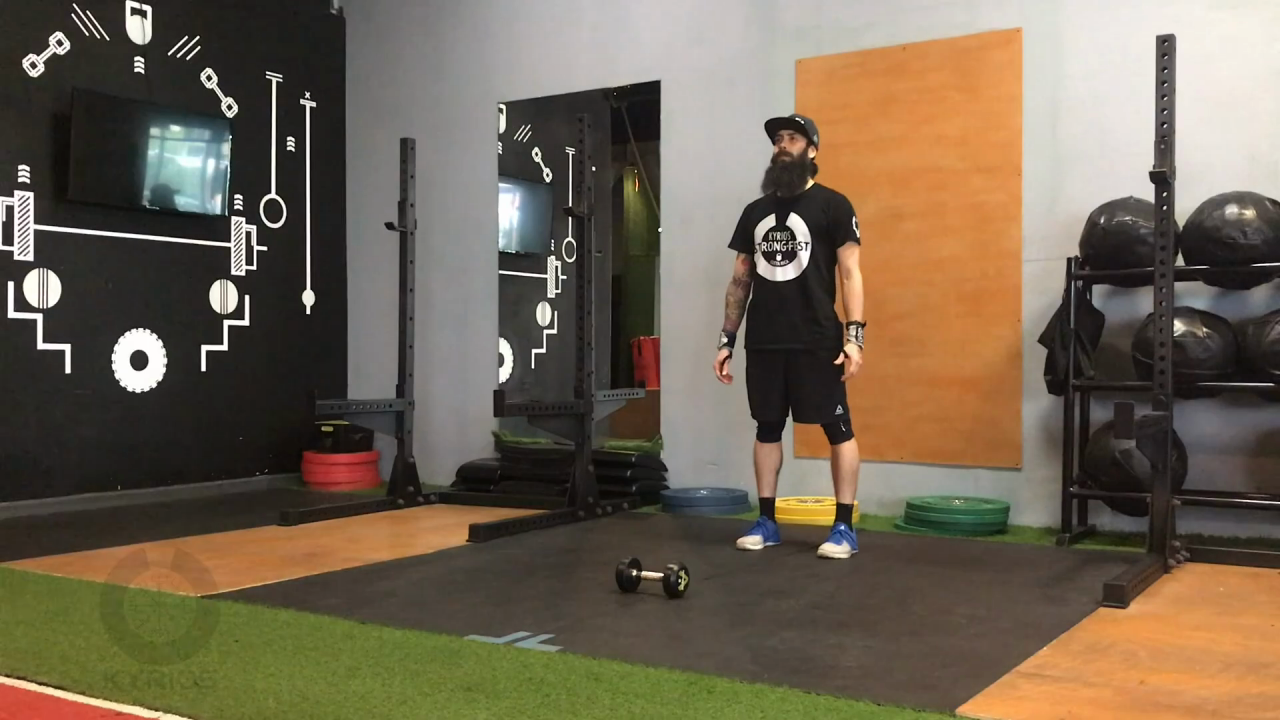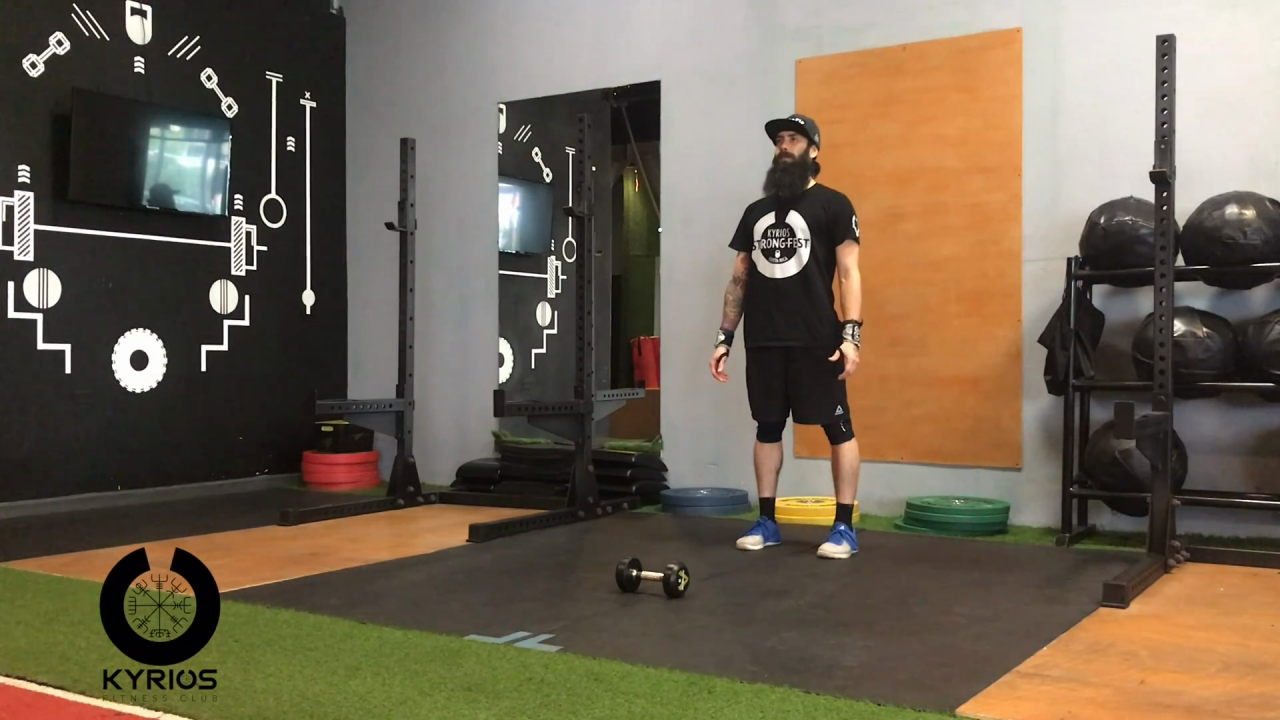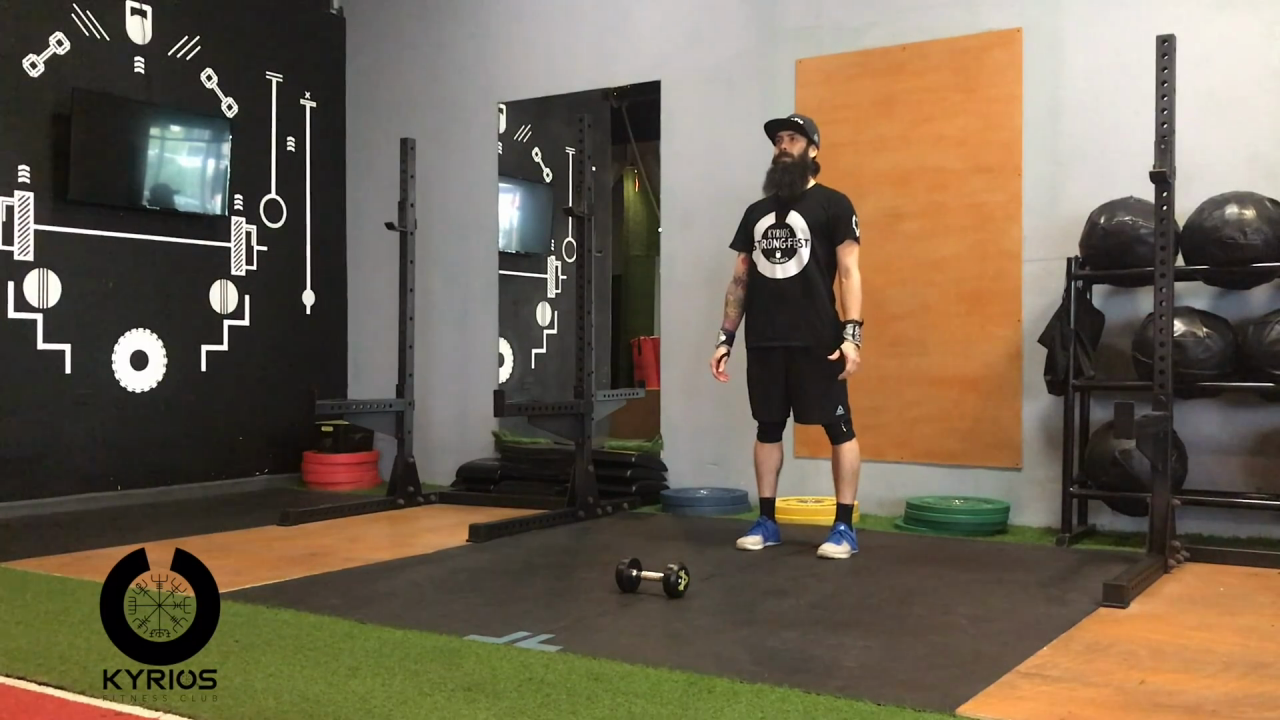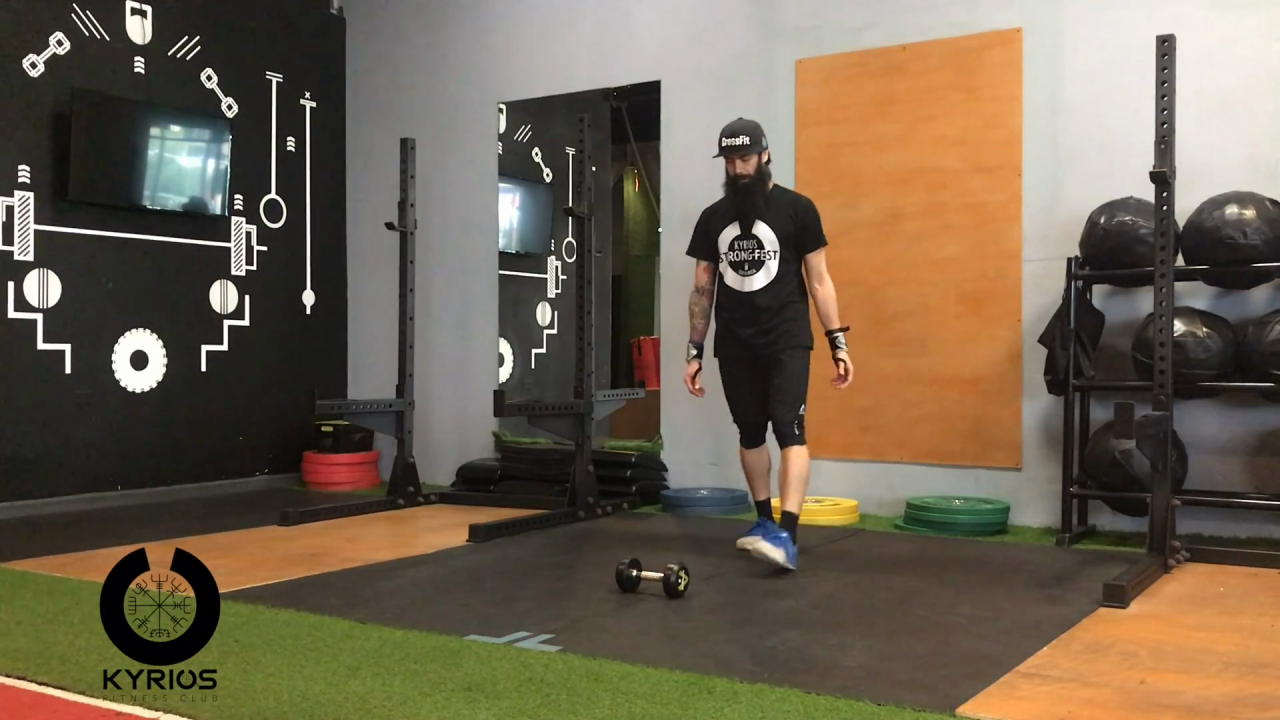
dt=1s
person 1, frame 1
left shoulder: (831, 205)
right shoulder: (755, 212)
left elbow: (849, 273)
right elbow: (740, 280)
left wrist: (854, 336)
right wrist: (726, 340)
left hip: (816, 340)
right hip: (763, 341)
left knee: (837, 427)
right knee: (767, 426)
left ankle: (844, 526)
right ankle: (766, 521)
person 1, frame 2
left shoulder: (832, 205)
right shoulder: (756, 211)
left elbow: (849, 272)
right elbow: (739, 279)
left wrist: (851, 334)
right wrist: (724, 338)
left hip: (815, 340)
right hip: (762, 340)
left knee: (837, 427)
right knee: (767, 426)
left ankle: (844, 526)
right ankle: (766, 521)
person 1, frame 3
left shoulder: (832, 205)
right shoulder: (756, 212)
left elbow: (849, 273)
right elbow: (740, 279)
left wrist: (852, 334)
right wrist: (725, 338)
left hip: (816, 339)
right hip: (764, 340)
left knee: (838, 427)
right knee: (768, 426)
left ankle: (844, 526)
right ankle: (766, 521)
person 1, frame 4
left shoulder: (796, 208)
right shoulder: (713, 217)
left elbow: (819, 280)
right elbow: (703, 289)
left wrist: (838, 342)
right wrist: (694, 351)
left hip: (785, 337)
right hip: (734, 342)
left knee: (788, 430)
right knee: (750, 432)
left ankle: (786, 535)
right ankle: (764, 519)
